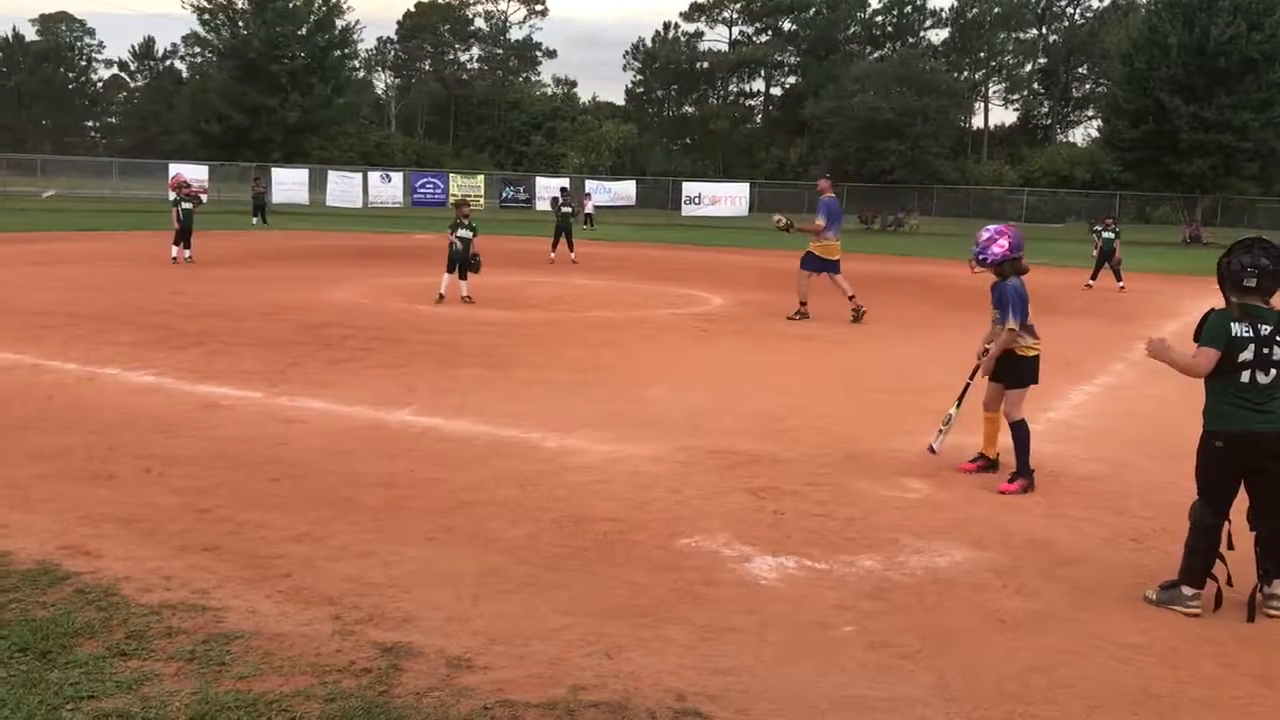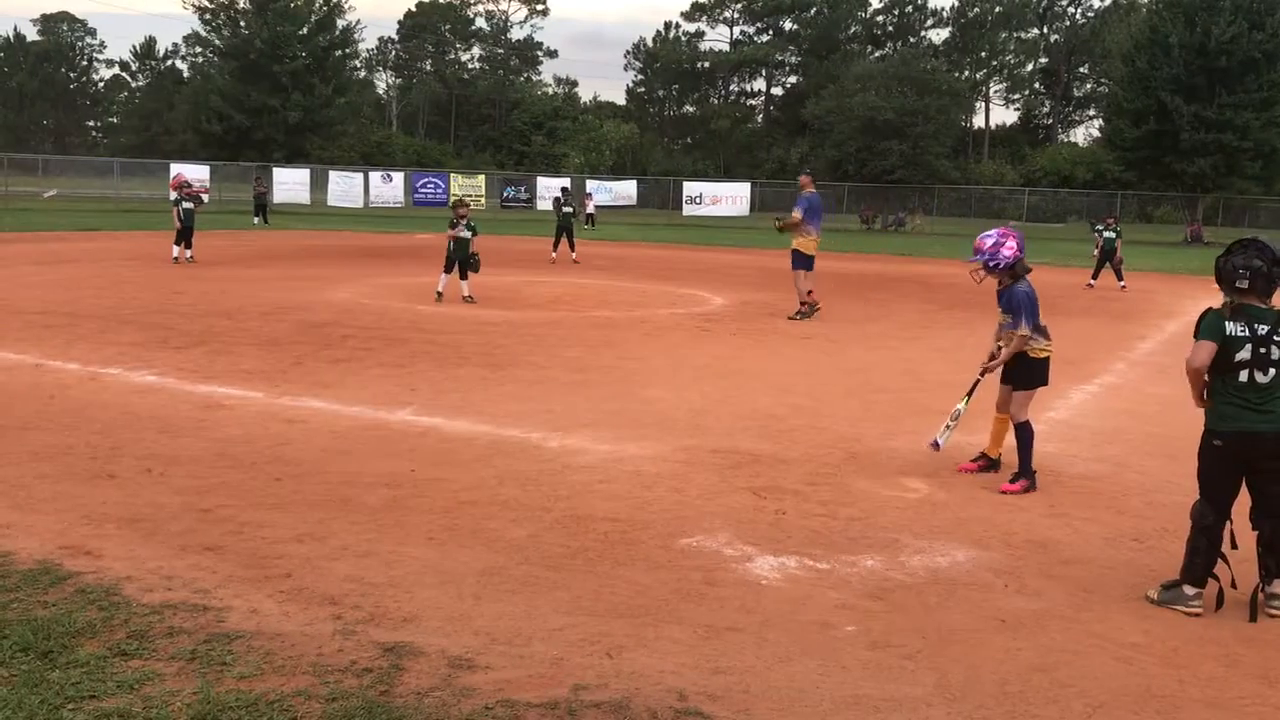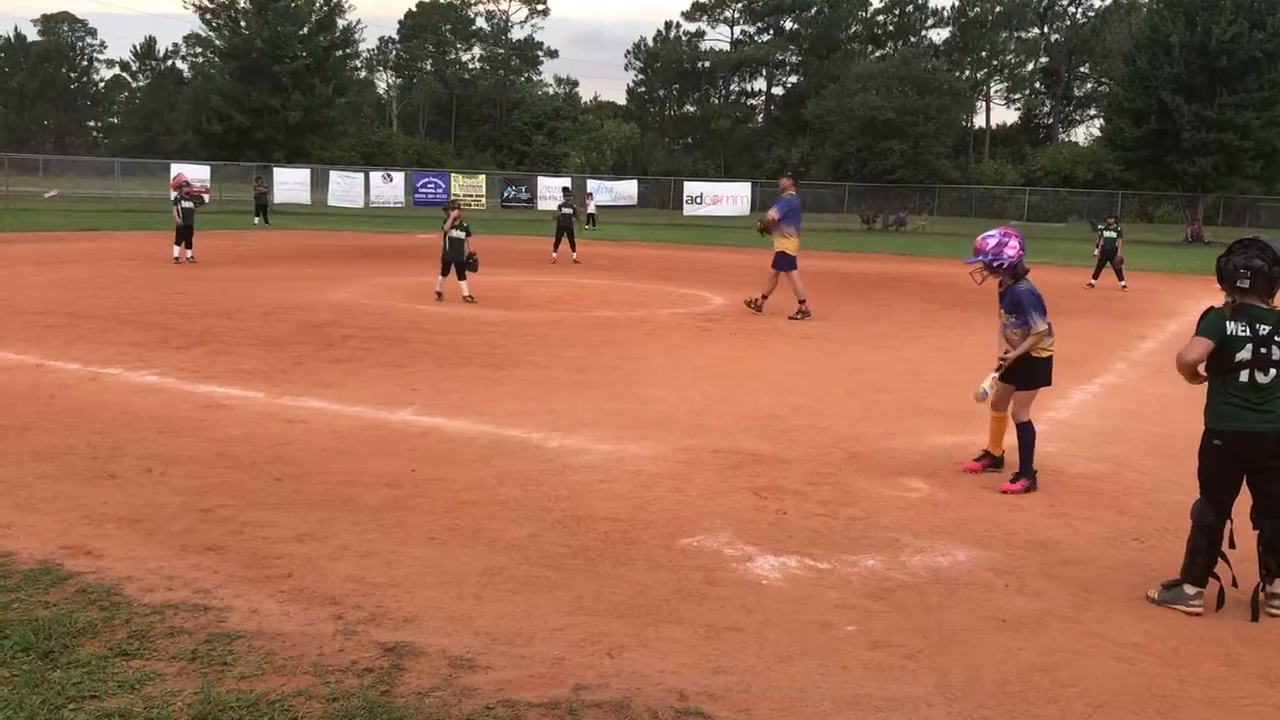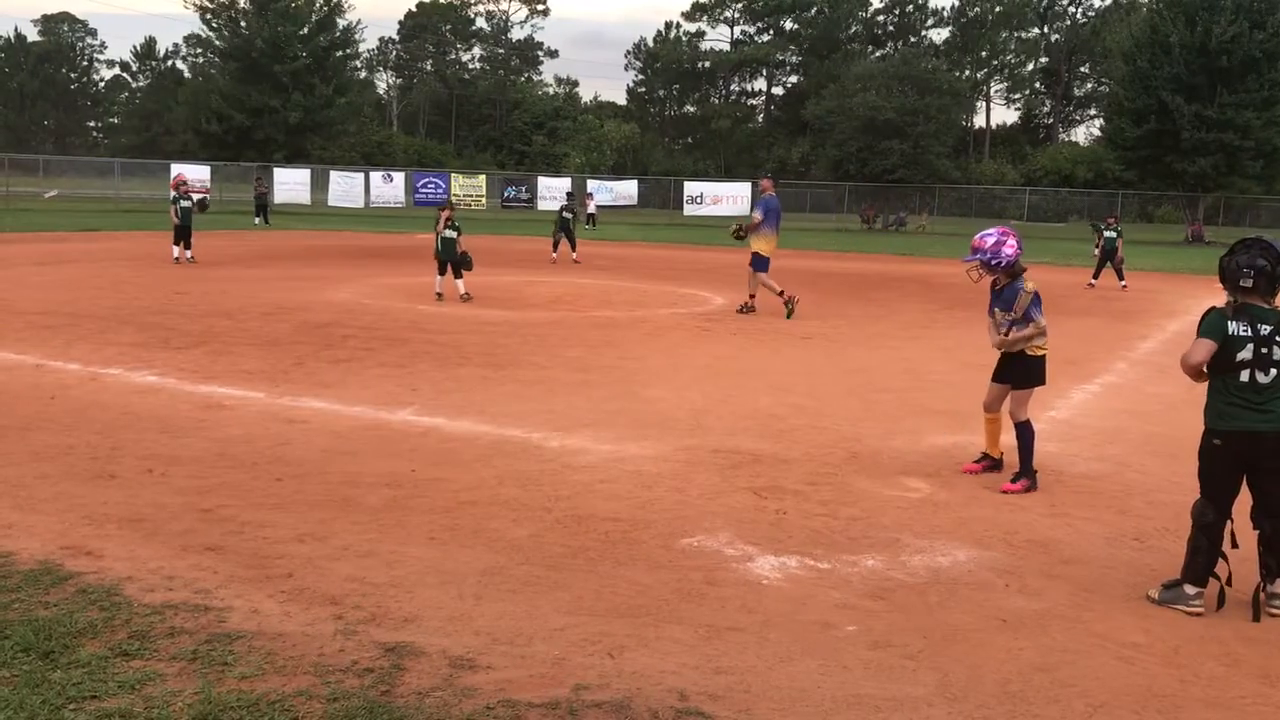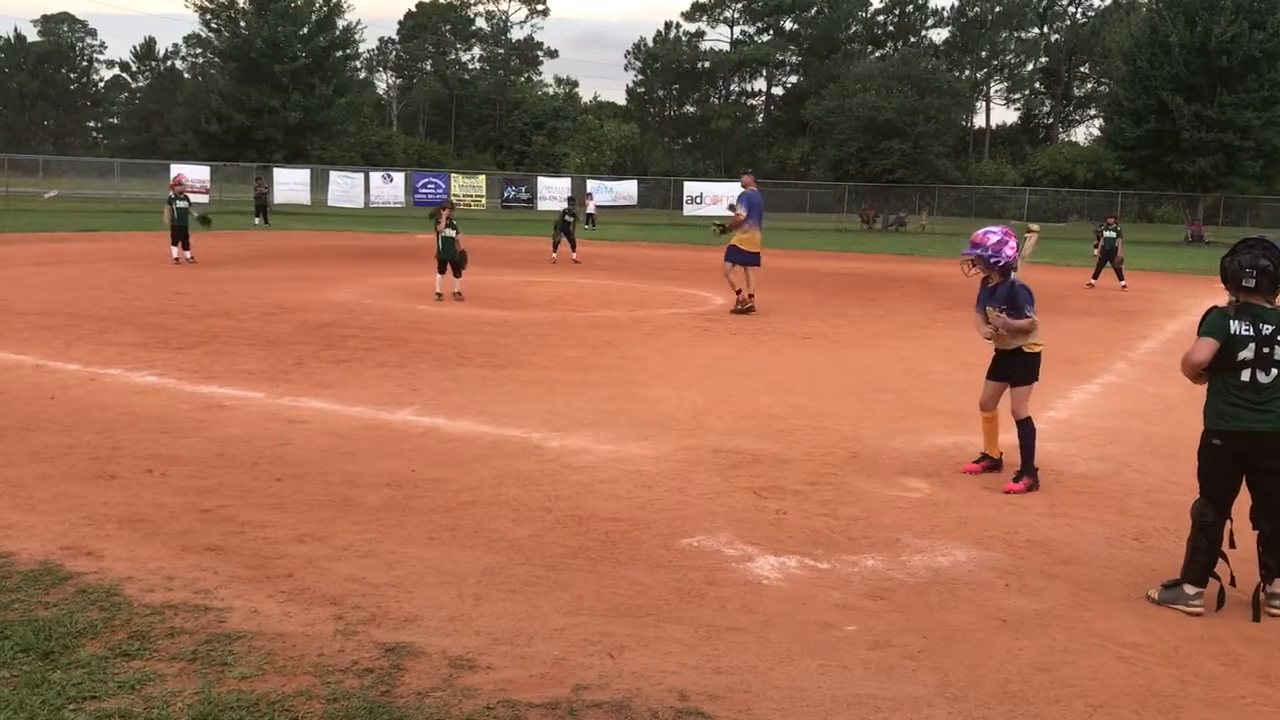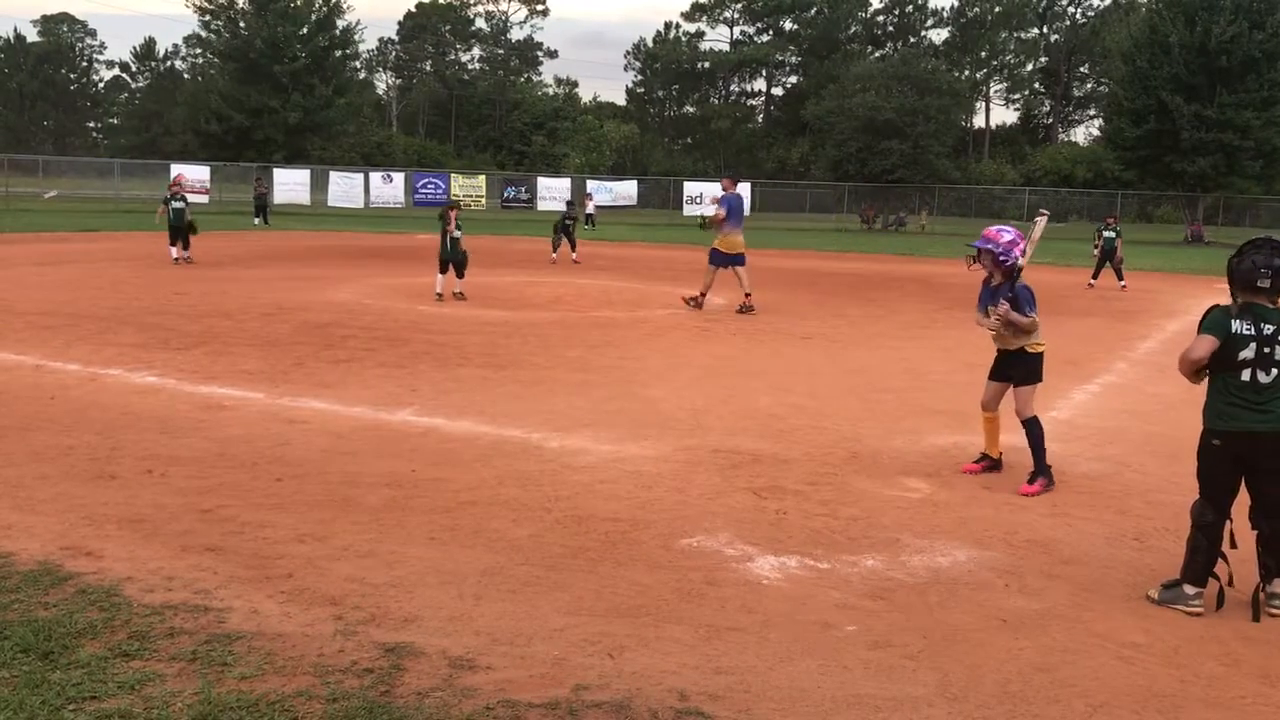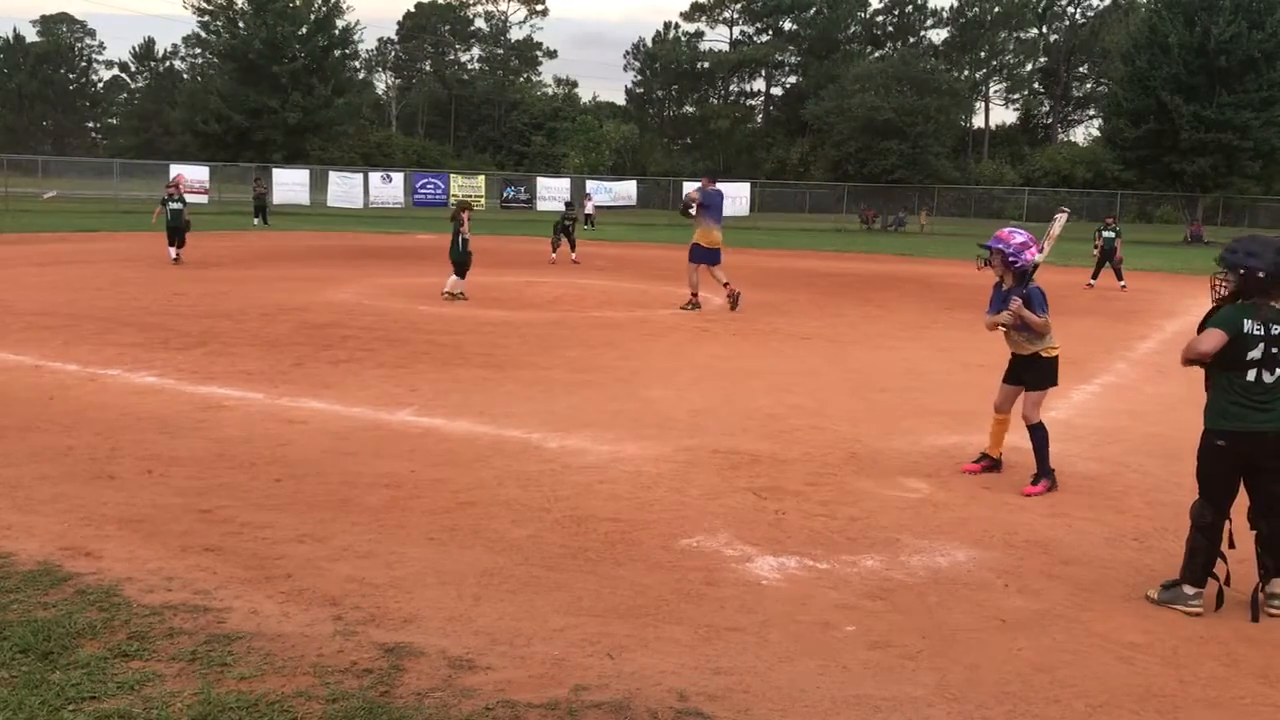
dt=0.2s
person 1, frame 1
left shoulder: (1222, 320)
left elbow: (1199, 367)
left wrist: (1166, 352)
left hip: (1225, 434)
left knee: (1209, 511)
left ankle: (1189, 589)
person 1, frame 2
left shoulder: (1219, 319)
left elbow: (1197, 363)
left wrist: (1198, 391)
left hip: (1225, 433)
left knee: (1211, 511)
left ankle: (1191, 589)
person 1, frame 3
left shoulder: (1220, 318)
left elbow: (1188, 356)
left wrist: (1193, 375)
left hip: (1225, 433)
left knee: (1211, 511)
left ankle: (1191, 589)
person 1, frame 4
left shoulder: (1221, 318)
left elbow: (1193, 359)
left wrist: (1199, 374)
left hip: (1225, 433)
left knee: (1212, 510)
left ankle: (1192, 588)
person 1, frame 5
left shoulder: (1222, 317)
left elbow: (1196, 358)
left wrist: (1195, 374)
left hip: (1225, 432)
left knee: (1211, 510)
left ankle: (1191, 588)
person 1, frame 6
left shoulder: (1224, 316)
left elbow: (1195, 355)
left wrist: (1191, 371)
left hip: (1224, 432)
left knee: (1211, 510)
left ankle: (1191, 588)
person 1, frame 7
left shoulder: (1233, 313)
left elbow: (1205, 346)
left wrist: (1186, 356)
left hip: (1226, 432)
left knee: (1211, 510)
left ankle: (1190, 589)
person 2, frame 1
left shoulder: (1011, 288)
right shoulder: (1000, 283)
left elbow: (1011, 330)
left wrist: (990, 358)
right wrist: (985, 343)
left hip: (1021, 356)
right hip: (1005, 354)
left knee: (1012, 412)
right knee: (990, 405)
left ankle: (1024, 475)
right ankle: (989, 456)
person 2, frame 2
left shoulder: (1020, 292)
right shoulder: (1004, 286)
left elbow: (1023, 336)
left wrist: (1000, 361)
right wrist: (995, 344)
left hip: (1032, 357)
right hip: (1014, 356)
left knee: (1018, 413)
right knee: (1002, 407)
left ankle: (1026, 475)
right ankle: (991, 457)
person 2, frame 3
left shoulder: (1024, 292)
right shoulder: (1004, 286)
left elbow: (1041, 331)
left wrist: (1016, 354)
right wrist: (1002, 343)
left hip: (1034, 358)
right hip: (1015, 357)
left knee: (1019, 413)
right knee: (997, 403)
left ankle: (1027, 475)
right ankle: (994, 455)
person 2, frame 4
left shoulder: (1023, 290)
right shoulder: (996, 286)
left elbow: (1041, 327)
left wrist: (1015, 337)
right wrist: (995, 337)
left hip: (1029, 356)
right hip: (1008, 355)
left knee: (1017, 413)
right knee: (990, 405)
left ankle: (1027, 475)
right ankle: (993, 456)
person 2, frame 5
left shoulder: (1016, 289)
right shoulder: (986, 284)
left elbow: (1032, 324)
right elbow: (979, 316)
left wrist: (1008, 323)
right wrist: (983, 329)
left hip: (1025, 353)
right hip: (1002, 352)
left knee: (1019, 410)
right knee: (986, 403)
left ankle: (1028, 474)
right ankle: (992, 456)
person 2, frame 6
left shoulder: (1018, 289)
right shoulder: (988, 284)
left elbow: (1033, 325)
right elbow: (979, 316)
left wrist: (1010, 315)
right wrist: (987, 321)
left hip: (1027, 354)
right hip: (1005, 352)
left knee: (1024, 410)
right knee: (988, 403)
left ankle: (1042, 473)
right ankle: (991, 457)
person 2, frame 7
left shoulder: (1031, 292)
right shoulder: (999, 288)
left elbow: (1045, 328)
right elbow: (989, 323)
left wrist: (1022, 312)
right wrist: (999, 318)
left hip: (1041, 358)
right hip: (1019, 356)
left knee: (1030, 414)
right knee: (1001, 406)
left ankle: (1045, 476)
right ankle: (992, 457)
